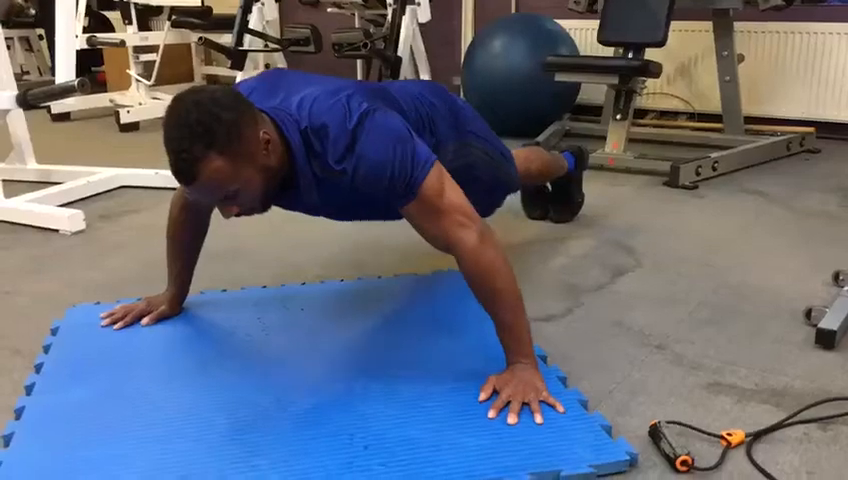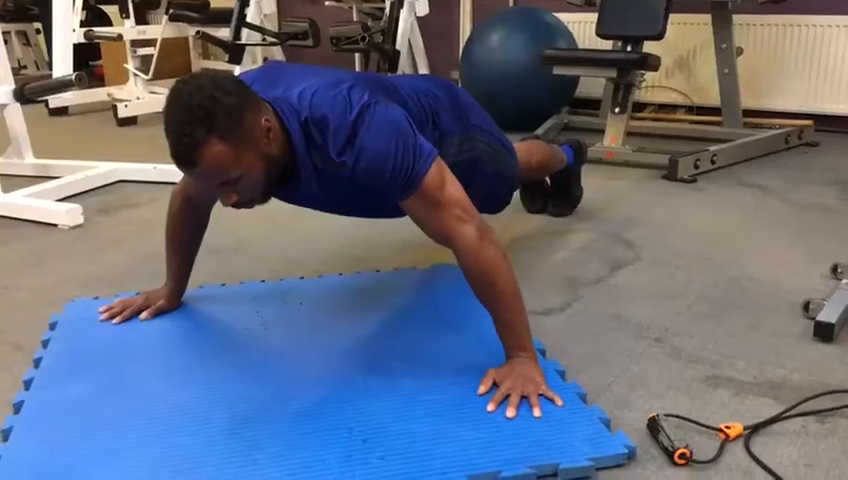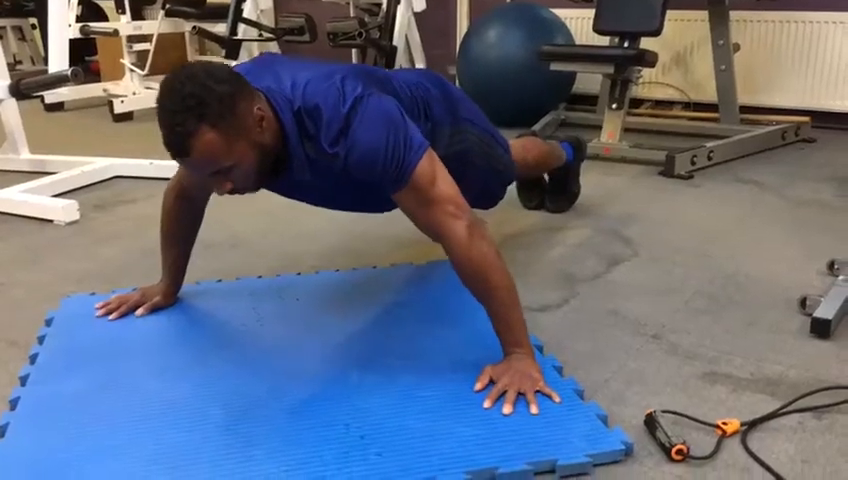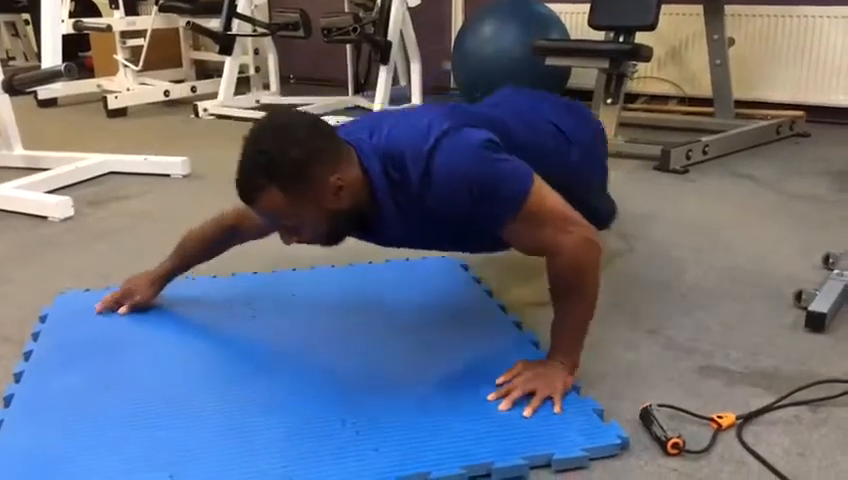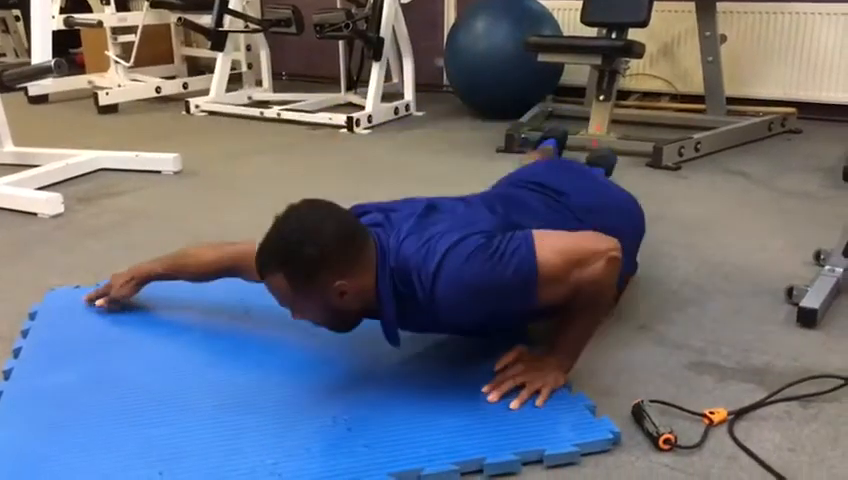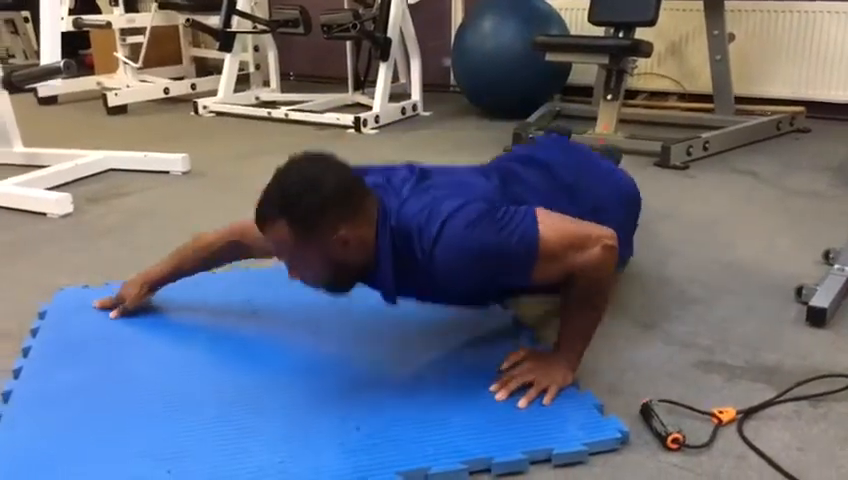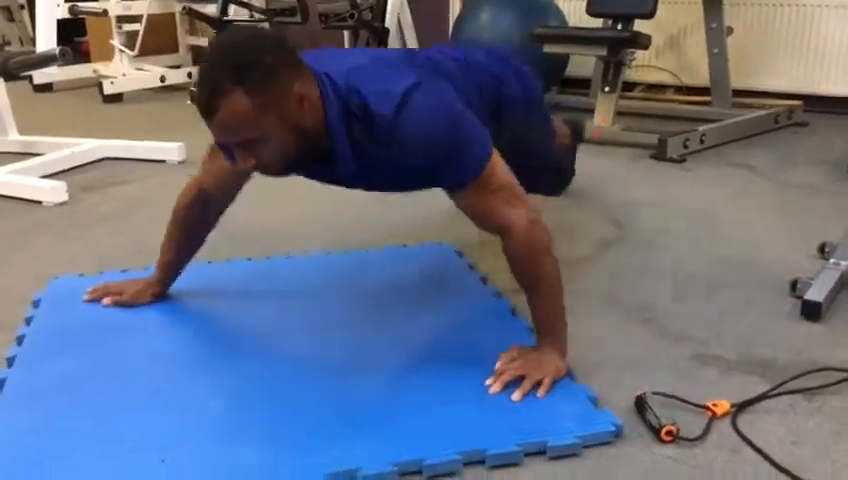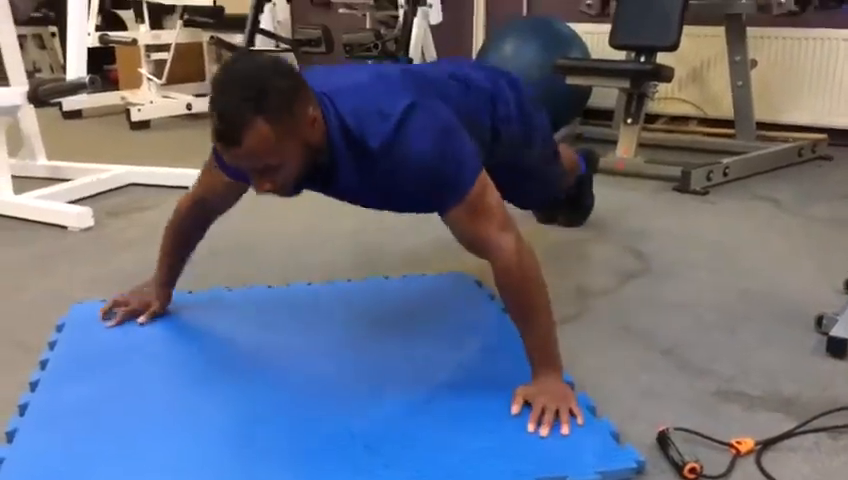
dt=0.5s
person 1, frame 1
left shoulder: (357, 141)
right shoulder: (225, 132)
left elbow: (469, 239)
right elbow: (189, 206)
left wrist: (522, 364)
right wrist: (173, 295)
left hip: (443, 134)
right hip: (398, 143)
left knee: (508, 176)
right knee: (506, 174)
left ankle: (565, 164)
right ankle: (551, 173)
person 1, frame 2
left shoulder: (358, 133)
right shoulder: (225, 123)
left elbow: (468, 234)
right elbow: (189, 199)
left wrist: (522, 358)
right wrist: (172, 289)
left hip: (446, 129)
right hip: (402, 148)
left knee: (508, 173)
right knee: (503, 171)
left ankle: (565, 158)
right ankle: (556, 158)
person 1, frame 3
left shoulder: (351, 125)
right shoulder: (217, 120)
left elbow: (459, 231)
right elbow: (183, 193)
left wrist: (519, 355)
right wrist: (168, 285)
left hip: (435, 121)
left knee: (499, 170)
left ankle: (562, 155)
right ankle: (537, 168)
person 1, frame 4
left shoulder: (442, 171)
right shoulder: (320, 173)
left elbow: (577, 241)
right elbow: (233, 222)
left wrist: (560, 363)
right wrist: (158, 276)
left hip: (560, 136)
right hip: (501, 122)
left knee: (594, 213)
left ankle: (591, 198)
person 1, frame 5
left shoulder: (453, 282)
right shoulder: (354, 238)
left elbow: (603, 255)
right elbow: (232, 254)
left wrist: (556, 361)
right wrist: (143, 272)
left hip: (598, 218)
right hip: (528, 195)
left ankle: (573, 161)
right ankle: (548, 149)
person 1, frame 6
left shoulder: (453, 241)
right shoulder: (353, 203)
left elbow: (600, 247)
right elbow: (238, 236)
left wrist: (563, 359)
right wrist: (149, 282)
left hip: (596, 195)
right hip: (527, 170)
person 1, frame 7
left shoulder: (408, 117)
right shoulder: (258, 112)
left elbow: (519, 222)
right elbow: (204, 195)
left wrist: (551, 347)
right wrist: (157, 282)
left hip: (494, 88)
right hip: (448, 77)
left knee: (542, 162)
left ankle: (564, 137)
right ankle: (507, 160)
person 1, frame 8
left shoulder: (404, 139)
right shoulder: (259, 126)
left elbow: (505, 249)
right elbow: (199, 204)
left wrist: (548, 374)
right wrist: (160, 287)
left hip: (497, 112)
right hip: (441, 99)
left knee: (542, 182)
left ankle: (578, 167)
right ankle: (567, 175)
